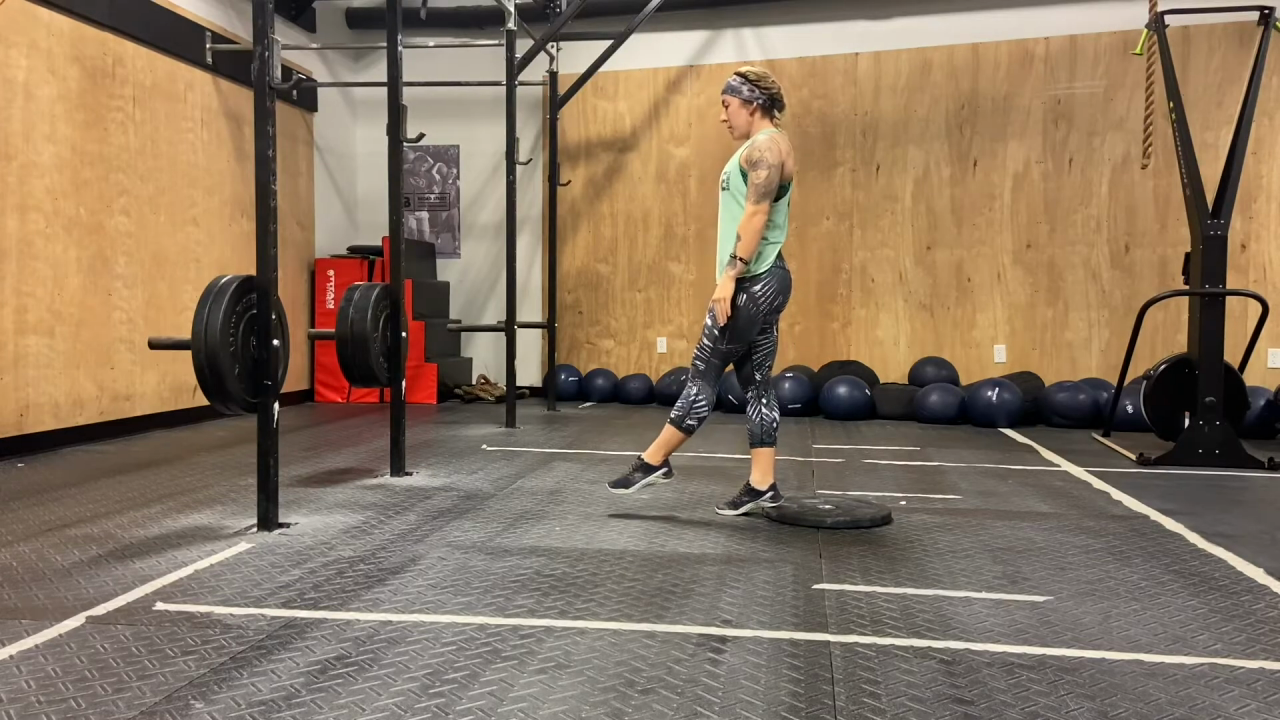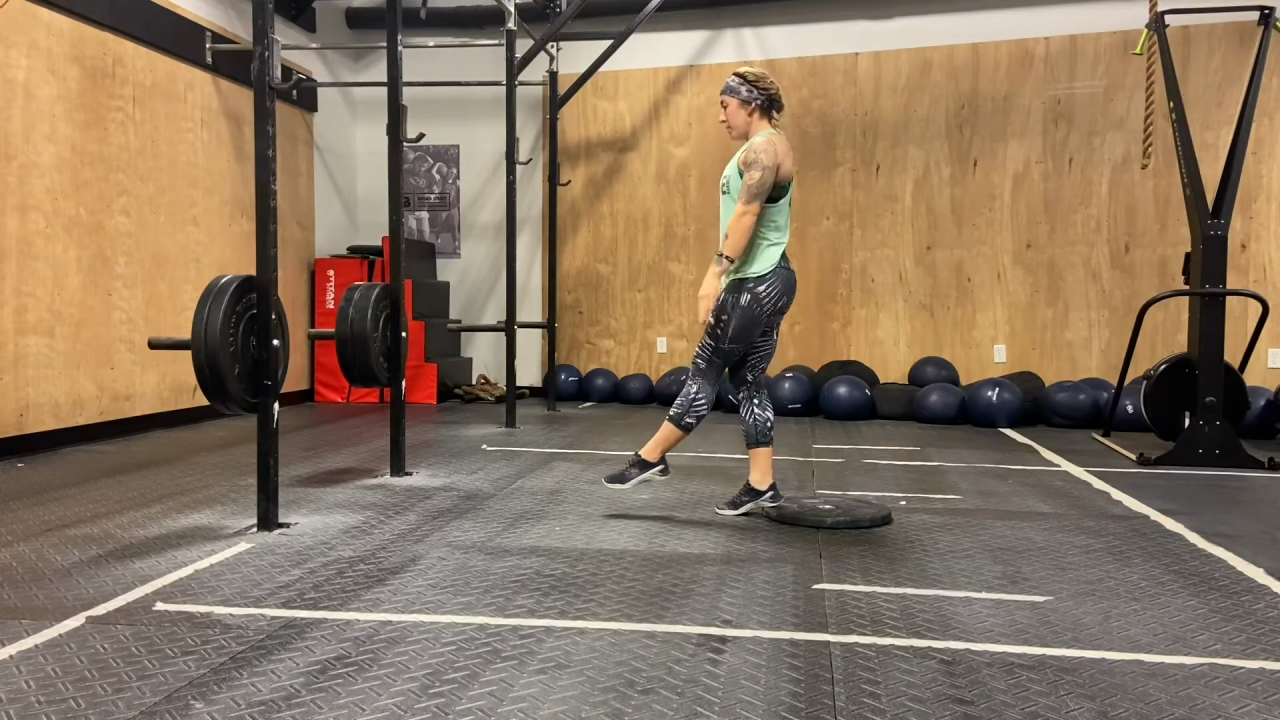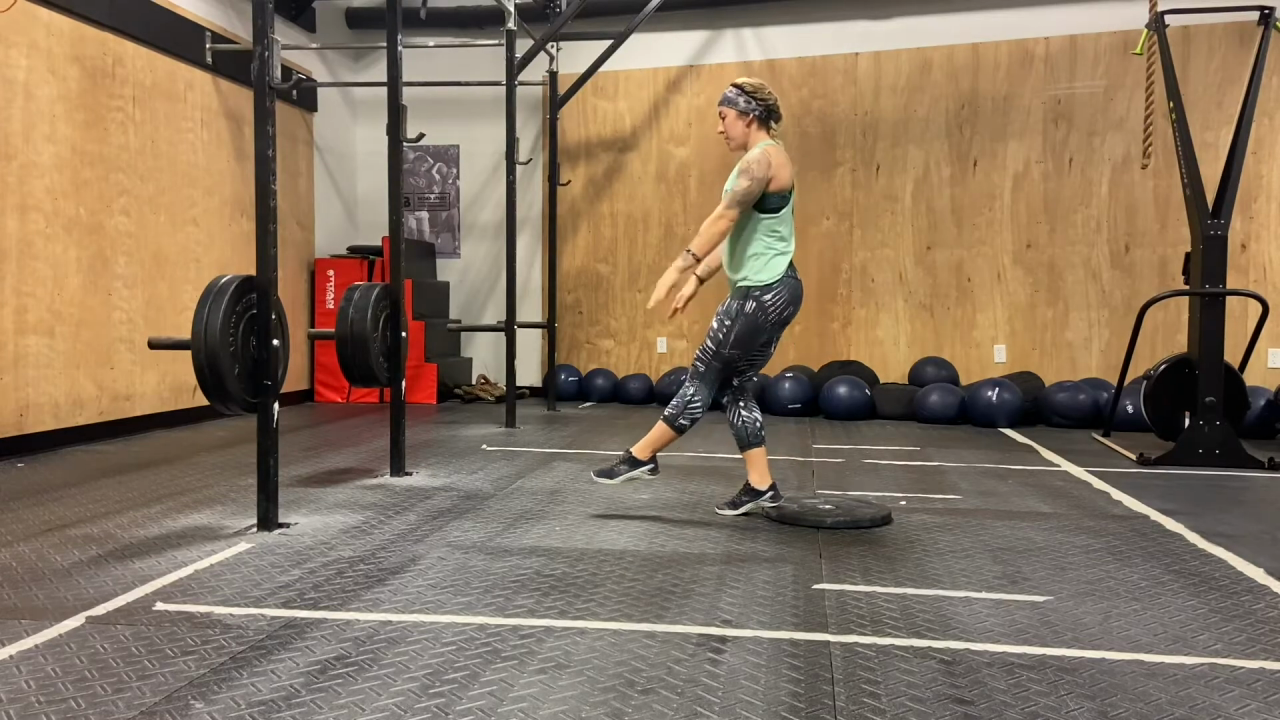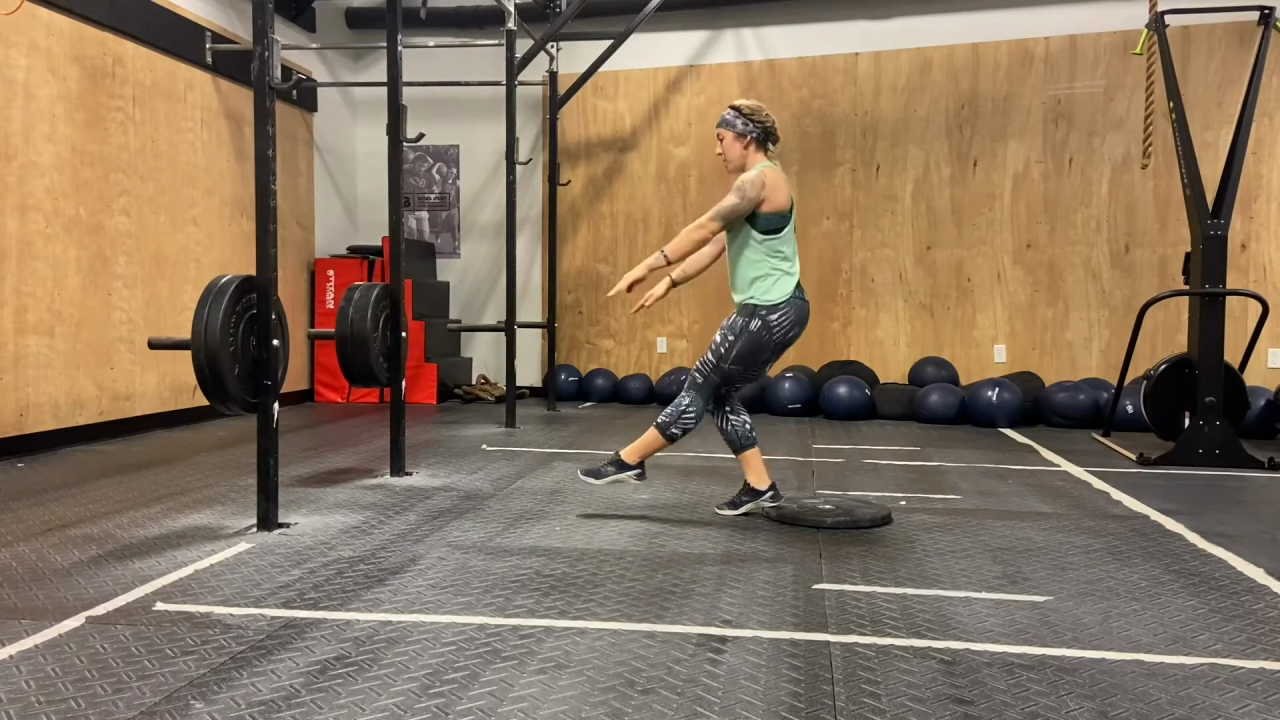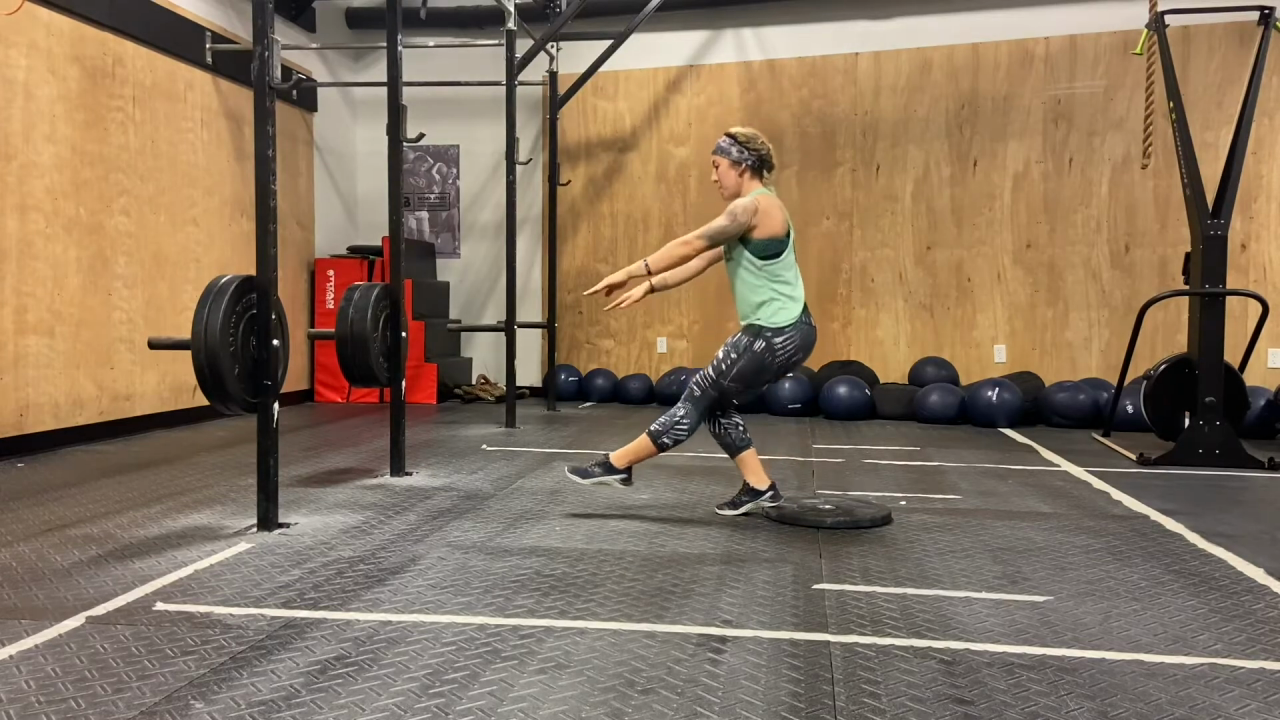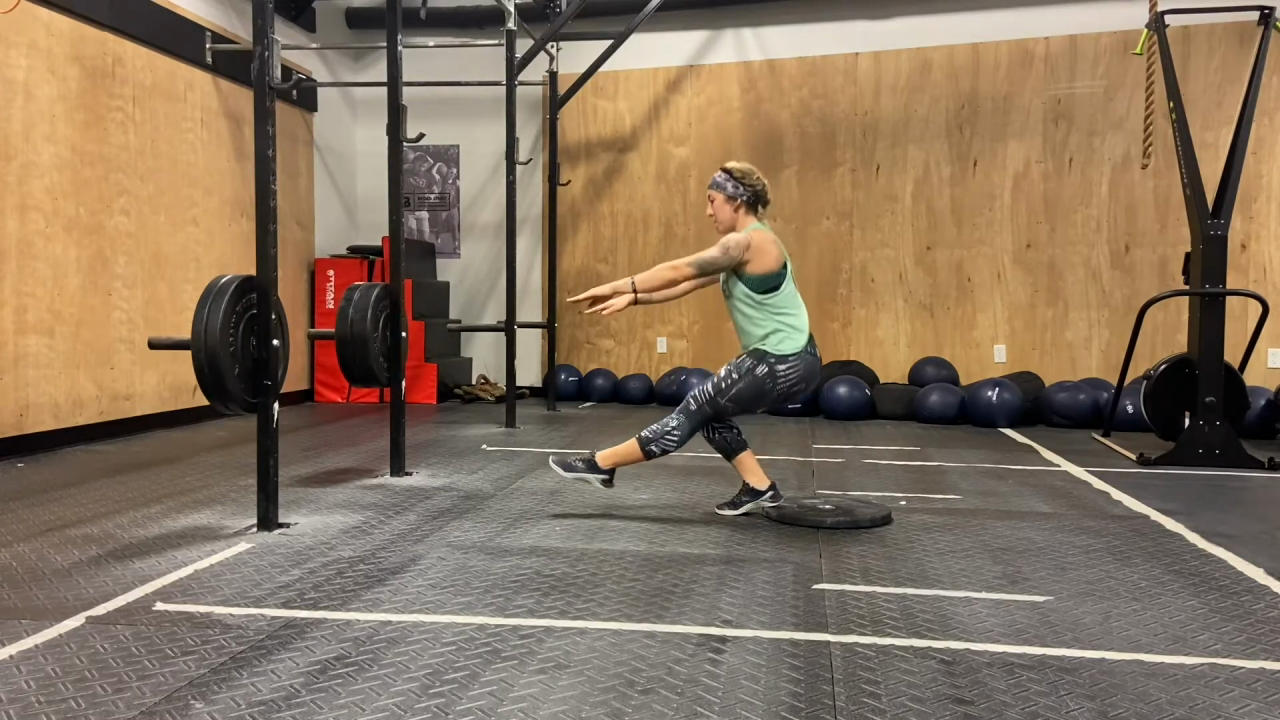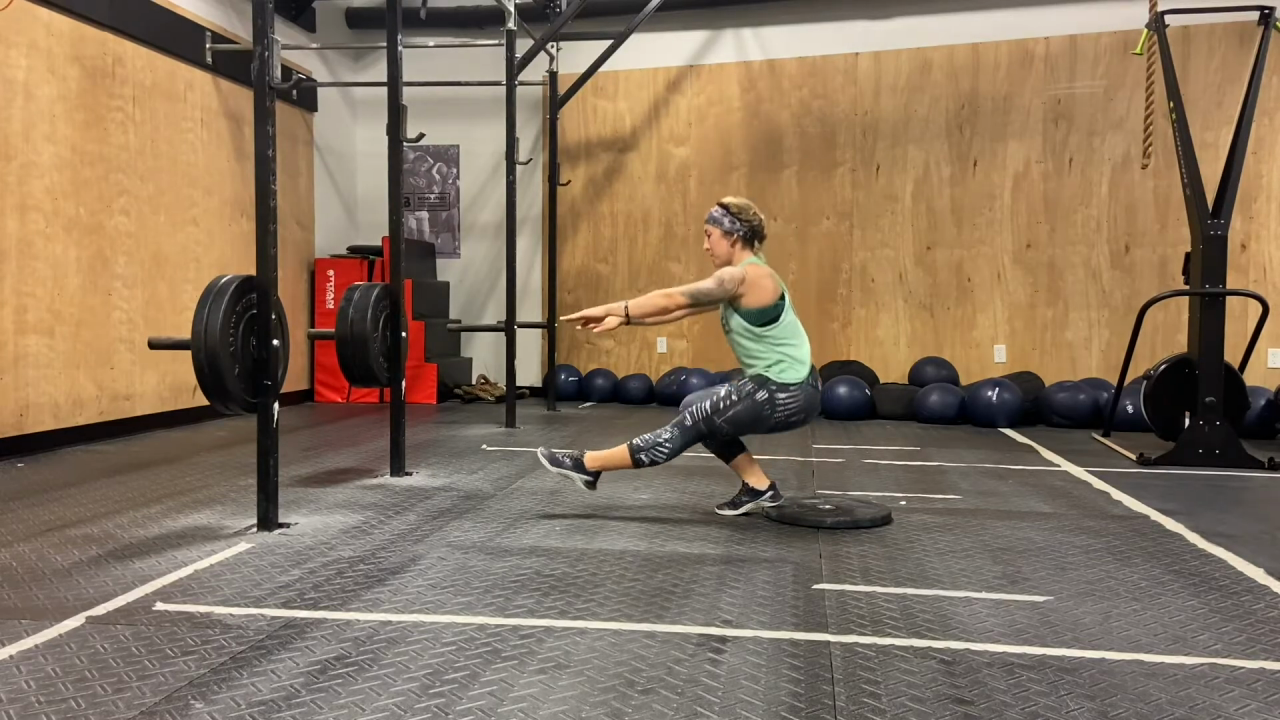
dt=0.2s
person 1, frame 1
left shoulder: (766, 145)
right shoulder: (760, 148)
left elbow: (756, 216)
left wrist: (729, 276)
left hip: (752, 282)
right hip: (761, 281)
left knee: (705, 372)
right knee: (756, 382)
left ankle: (654, 461)
right ankle: (762, 485)
person 1, frame 2
left shoulder: (764, 146)
right shoulder: (760, 147)
left elbow: (746, 216)
left wrist: (715, 274)
right wrist: (725, 275)
left hip: (757, 283)
right hip: (763, 282)
left knee: (706, 371)
right knee: (748, 382)
left ankle: (650, 458)
right ankle: (762, 486)
person 1, frame 3
left shoulder: (762, 157)
right shoulder: (761, 159)
left elbow: (724, 219)
right elbow: (738, 232)
left wrist: (677, 268)
right wrist: (697, 277)
left hip: (762, 292)
right hip: (768, 291)
left knee: (703, 376)
right knee: (734, 386)
left ankle: (641, 457)
right ankle: (761, 486)
person 1, frame 4
left shoulder: (758, 179)
right shoulder: (759, 181)
left elbow: (705, 229)
right elbow: (718, 243)
left wrist: (647, 266)
right wrist: (669, 281)
left hip: (769, 312)
right hip: (773, 310)
left knee: (701, 387)
right knee: (719, 393)
left ankle: (629, 461)
right ankle: (760, 486)
person 1, frame 5
left shoulder: (753, 206)
right shoulder: (753, 209)
left elbow: (690, 245)
right elbow: (702, 259)
left wrist: (629, 272)
right wrist: (648, 286)
left hip: (776, 335)
right hip: (777, 331)
left knee: (698, 398)
right knee: (713, 401)
left ankle: (617, 464)
right ankle: (760, 487)
person 1, frame 6
left shoulder: (746, 242)
right shoulder: (747, 243)
left elbow: (680, 271)
right elbow: (689, 281)
left wrist: (616, 286)
right wrist: (632, 297)
left hip: (783, 364)
right hip: (782, 359)
left knee: (694, 410)
right knee: (704, 406)
left ankle: (601, 464)
right ankle: (759, 487)
person 1, frame 7
left shoulder: (743, 277)
right shoulder: (741, 279)
left elbow: (673, 299)
right elbow: (683, 307)
left wrist: (611, 308)
right wrist: (623, 317)
left hip: (787, 395)
right hip: (783, 387)
left knee: (688, 426)
right knee: (695, 412)
left ankle: (588, 465)
right ankle: (759, 487)
